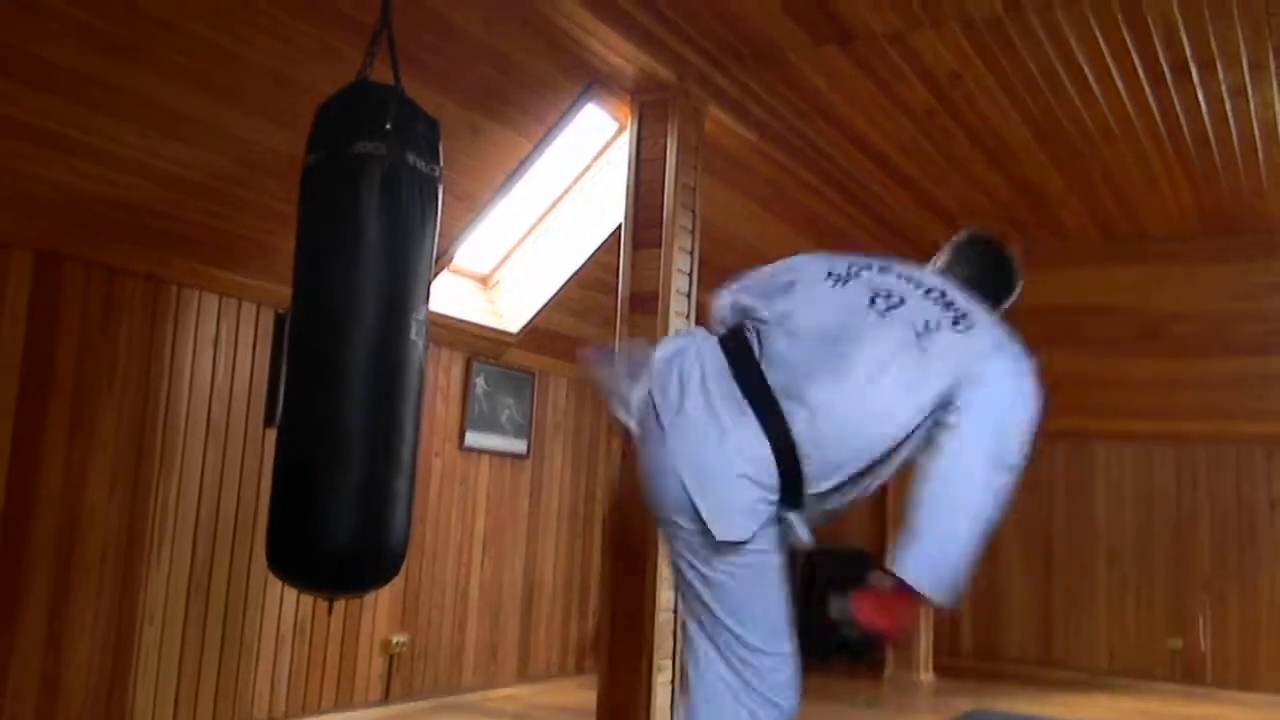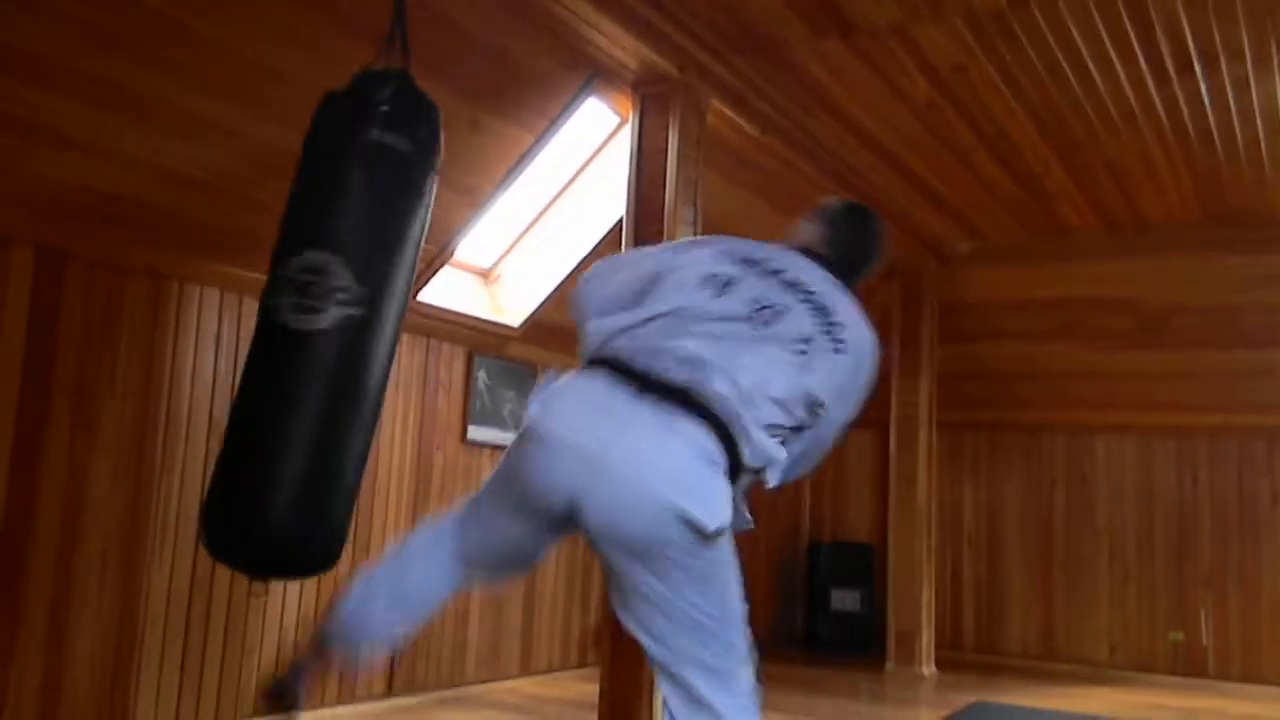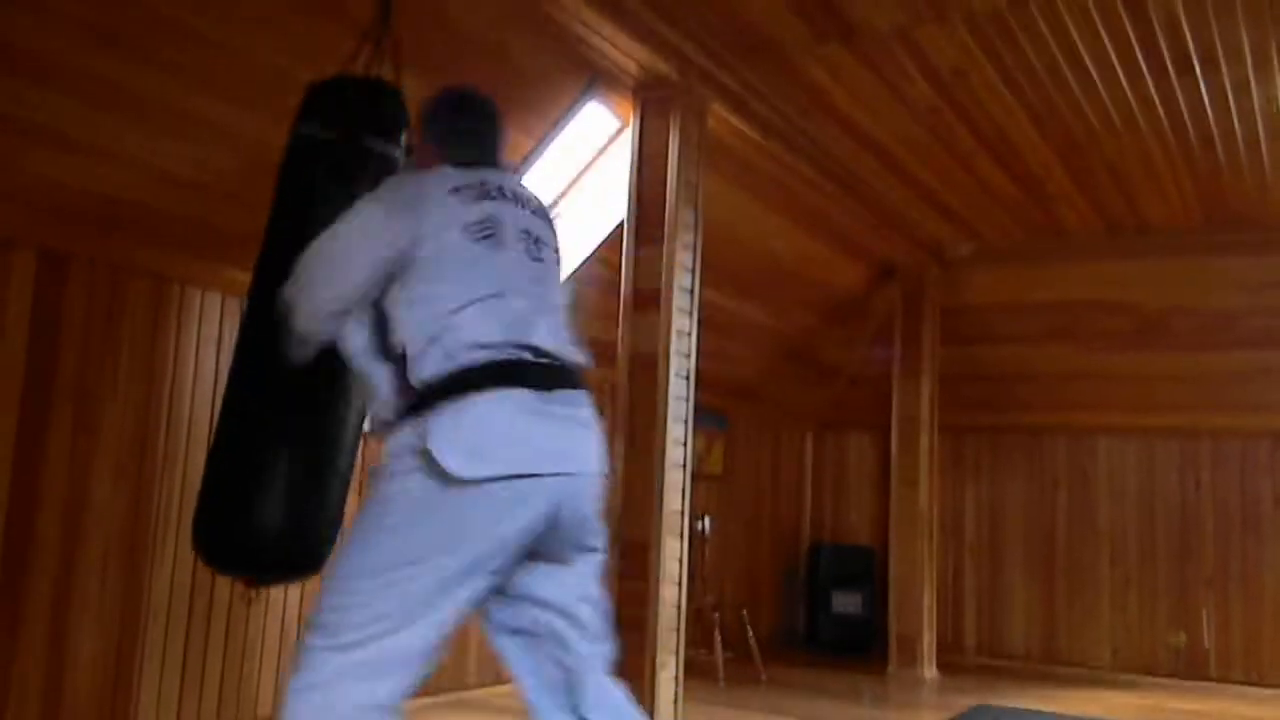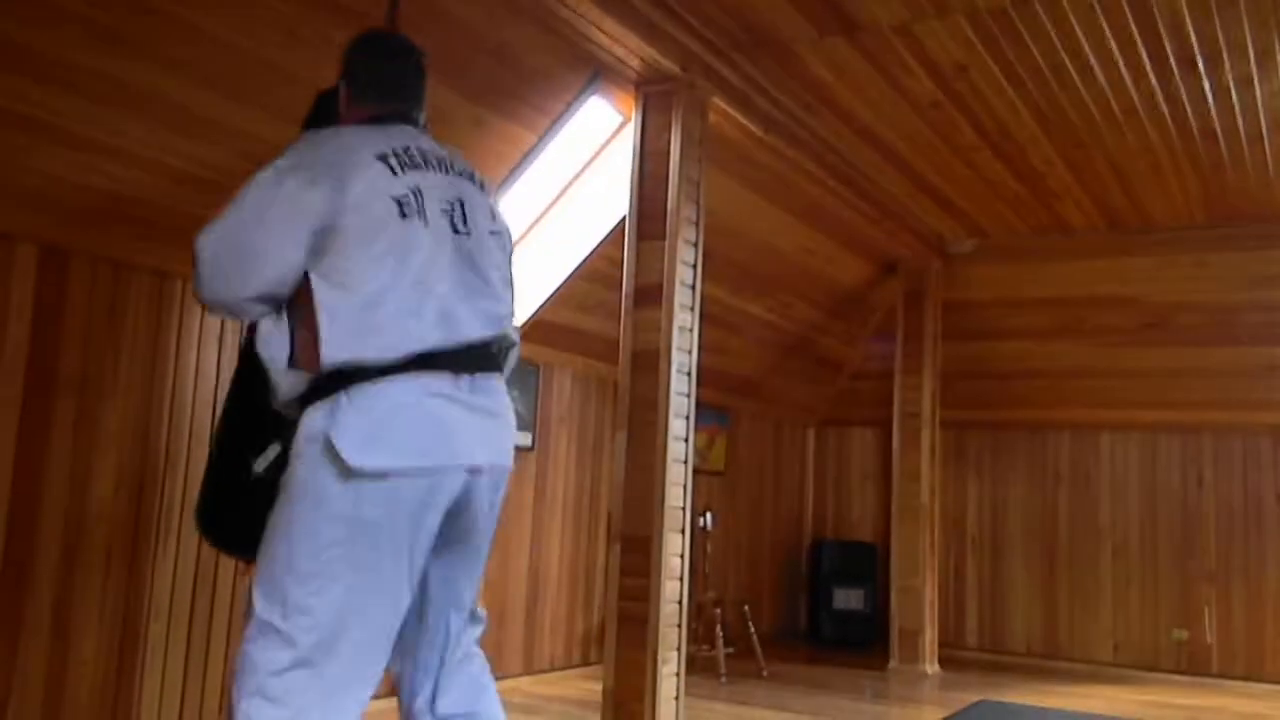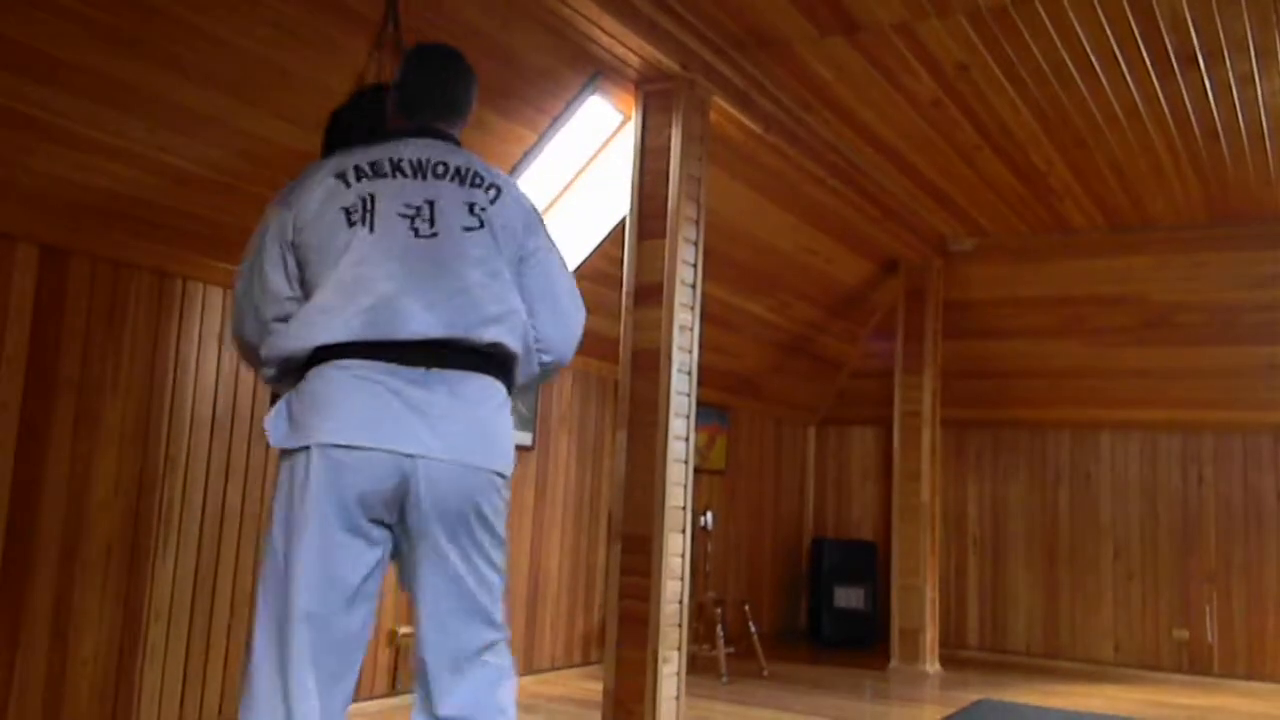
dt=0.4s
person 1, frame 1
left shoulder: (853, 268)
right shoulder: (997, 357)
left elbow: (730, 303)
right elbow: (969, 482)
right wrist: (909, 588)
left hip: (684, 389)
right hip: (725, 480)
person 1, frame 2
left shoulder: (715, 255)
right shoulder: (855, 343)
left elbow: (593, 294)
right elbow: (787, 449)
left hip: (574, 429)
right hip: (678, 474)
left knee: (461, 543)
left ankle: (328, 649)
person 1, frame 3
left shoulder: (410, 198)
right shoulder: (526, 211)
left elbow: (312, 304)
left hip: (469, 443)
right hip: (571, 448)
left knee: (343, 666)
person 1, frame 4
left shoulder: (328, 159)
right shoulder: (472, 187)
left elbow: (221, 277)
left wrist: (305, 288)
left hip: (378, 426)
right hip: (480, 428)
right knee: (446, 654)
person 1, frame 5
left shoulder: (322, 183)
right shoulder: (505, 198)
left elbow: (255, 327)
right elbow: (557, 335)
left hip: (344, 418)
right hip: (465, 426)
right knee: (470, 658)
